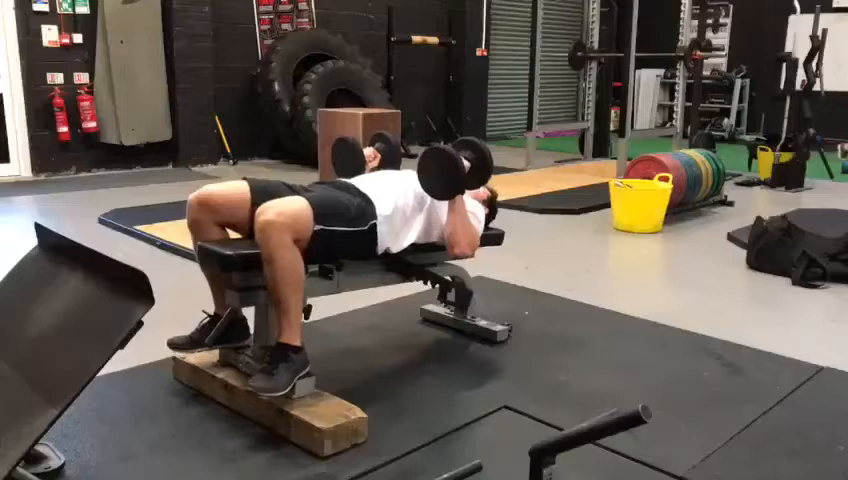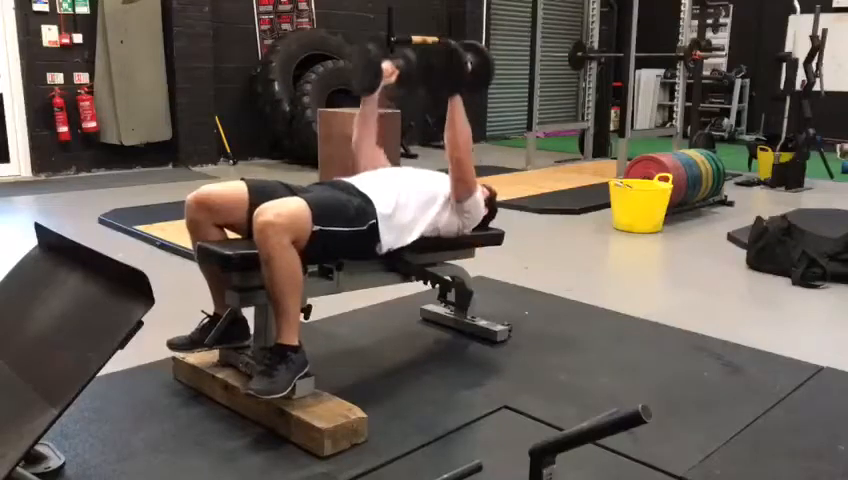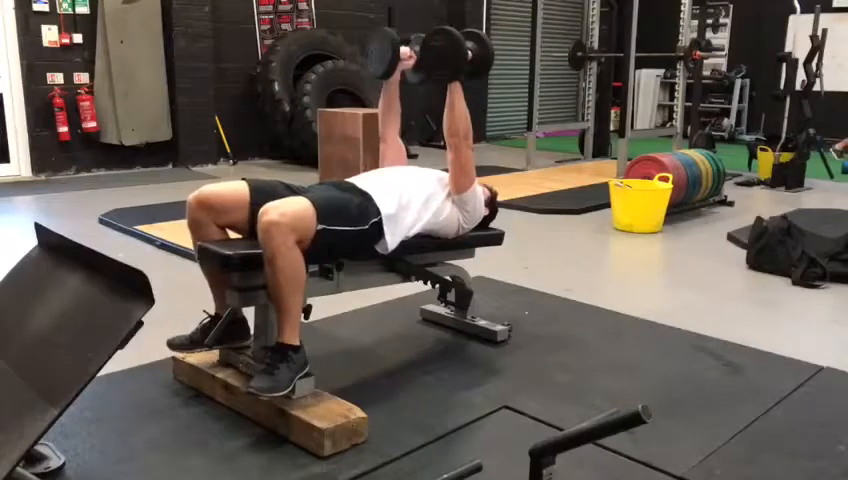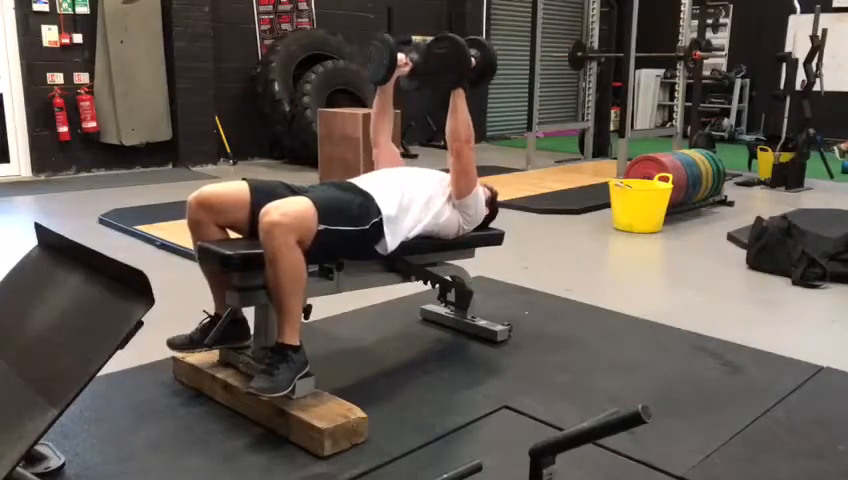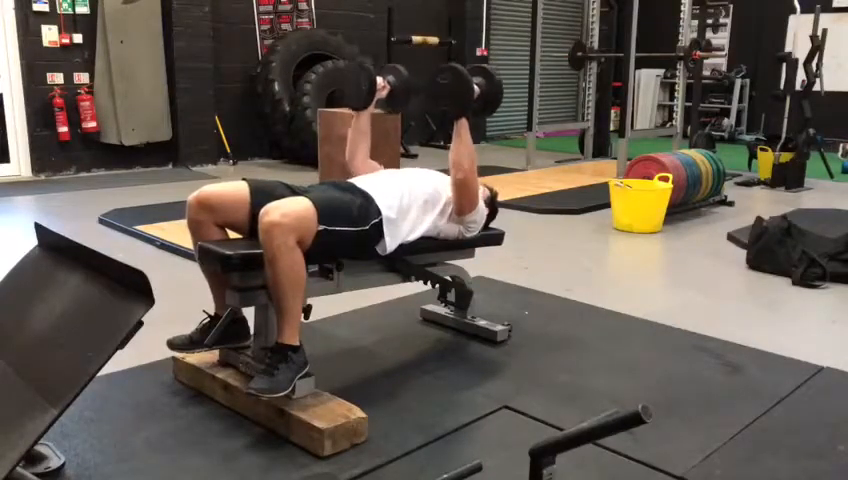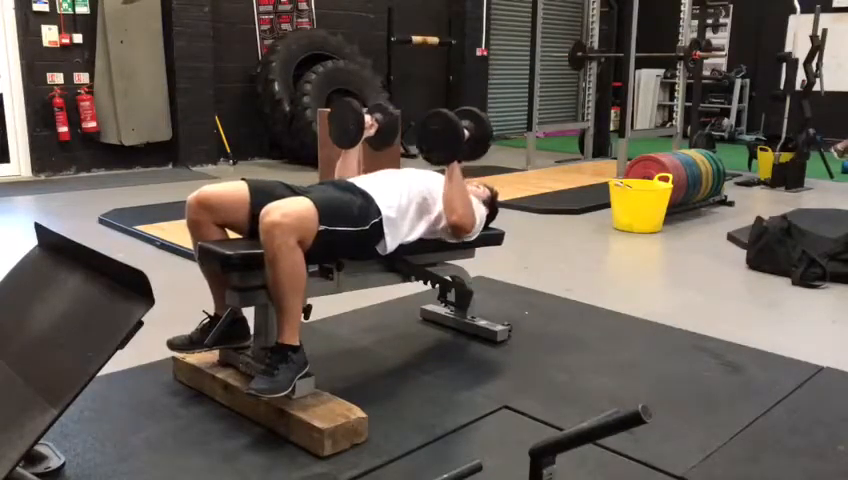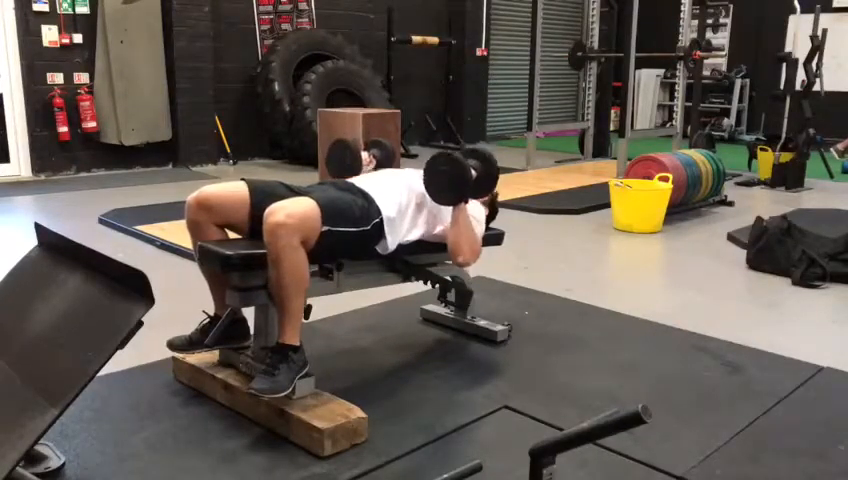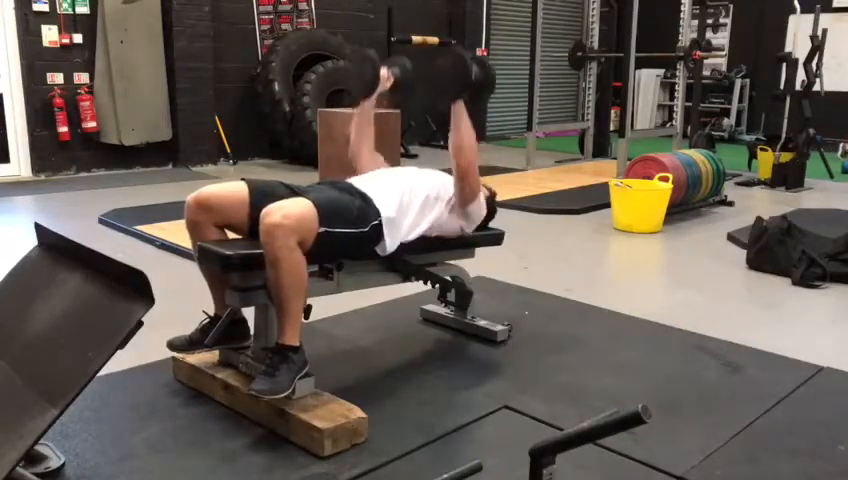
dt=0.5s
person 1, frame 1
left shoulder: (468, 209)
right shoulder: (426, 188)
left elbow: (462, 248)
left wrist: (457, 189)
right wrist: (362, 168)
left hip: (364, 215)
left knee: (274, 220)
right knee: (203, 203)
left ankle: (291, 351)
right ankle: (227, 321)
person 1, frame 2
left shoulder: (465, 212)
right shoulder: (417, 185)
left elbow: (461, 159)
right elbow: (364, 145)
left wrist: (455, 96)
right wrist: (373, 91)
left hip: (365, 216)
left knee: (271, 222)
right knee: (201, 203)
left ankle: (289, 352)
right ankle: (227, 321)
person 1, frame 3
left shoulder: (464, 210)
right shoulder: (418, 183)
left elbow: (459, 144)
right elbow: (389, 133)
left wrist: (454, 80)
right wrist: (393, 73)
left hip: (367, 214)
left knee: (276, 222)
right knee: (203, 203)
left ankle: (290, 352)
right ankle: (227, 320)
person 1, frame 4
left shoulder: (466, 211)
right shoulder: (416, 184)
left elbow: (462, 149)
right elbow: (380, 140)
left wrist: (458, 87)
right wrist: (388, 79)
left hip: (369, 214)
left knee: (278, 223)
right knee: (203, 204)
left ankle: (290, 351)
right ankle: (228, 322)
person 1, frame 5
left shoulder: (467, 217)
right shoulder: (418, 189)
left elbow: (465, 175)
right elbow: (357, 159)
left wrist: (461, 116)
right wrist: (367, 102)
left hip: (369, 214)
left knee: (277, 222)
right knee: (202, 204)
left ankle: (289, 352)
right ankle: (228, 322)
person 1, frame 6
left shoulder: (470, 210)
right shoulder: (424, 185)
left elbow: (457, 221)
left wrist: (454, 158)
left hip: (369, 215)
left knee: (278, 223)
right knee: (202, 203)
left ankle: (289, 352)
right ankle: (228, 323)
person 1, frame 7
left shoulder: (470, 212)
right shoulder: (428, 184)
left elbow: (464, 256)
left wrist: (460, 197)
left hip: (369, 214)
left knee: (281, 222)
right knee: (202, 204)
left ankle: (289, 351)
right ankle: (227, 322)
person 1, frame 8
left shoulder: (466, 212)
right shoulder: (417, 185)
left elbow: (466, 167)
right elbow: (360, 150)
left wrist: (458, 103)
right wrist: (370, 95)
left hip: (369, 215)
left knee: (278, 223)
right knee: (201, 204)
left ankle: (290, 353)
right ankle: (227, 322)
